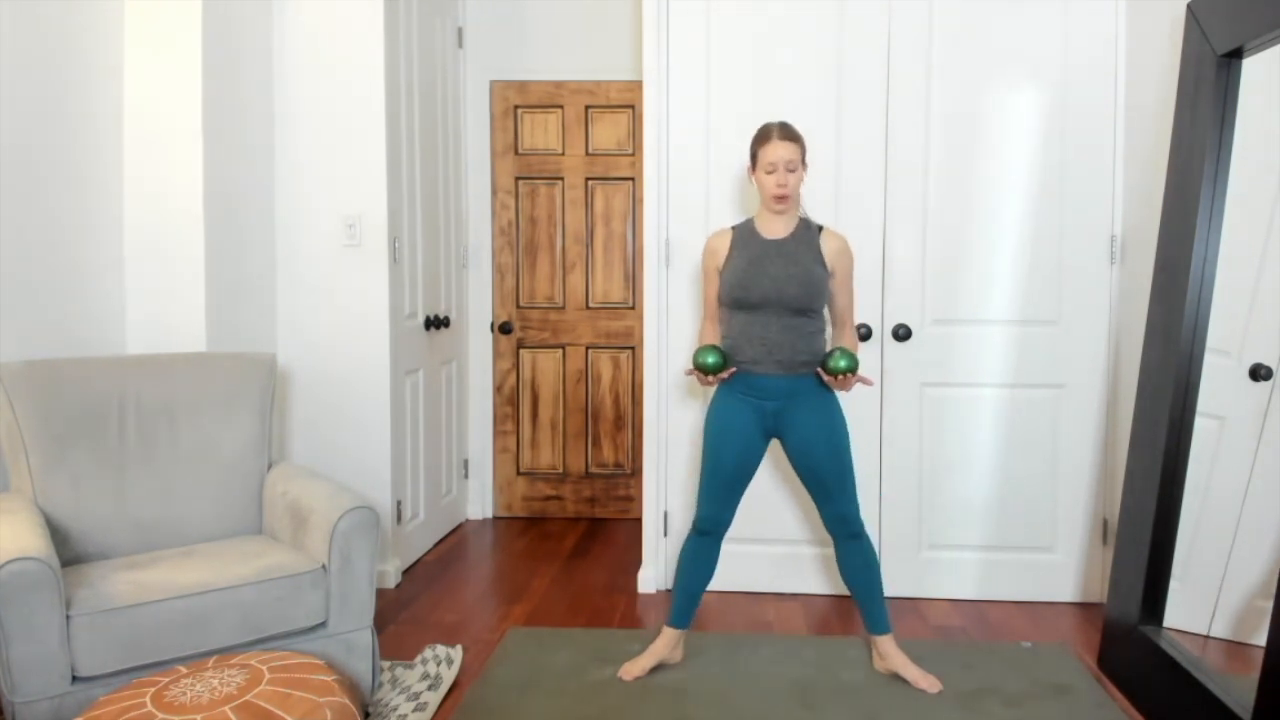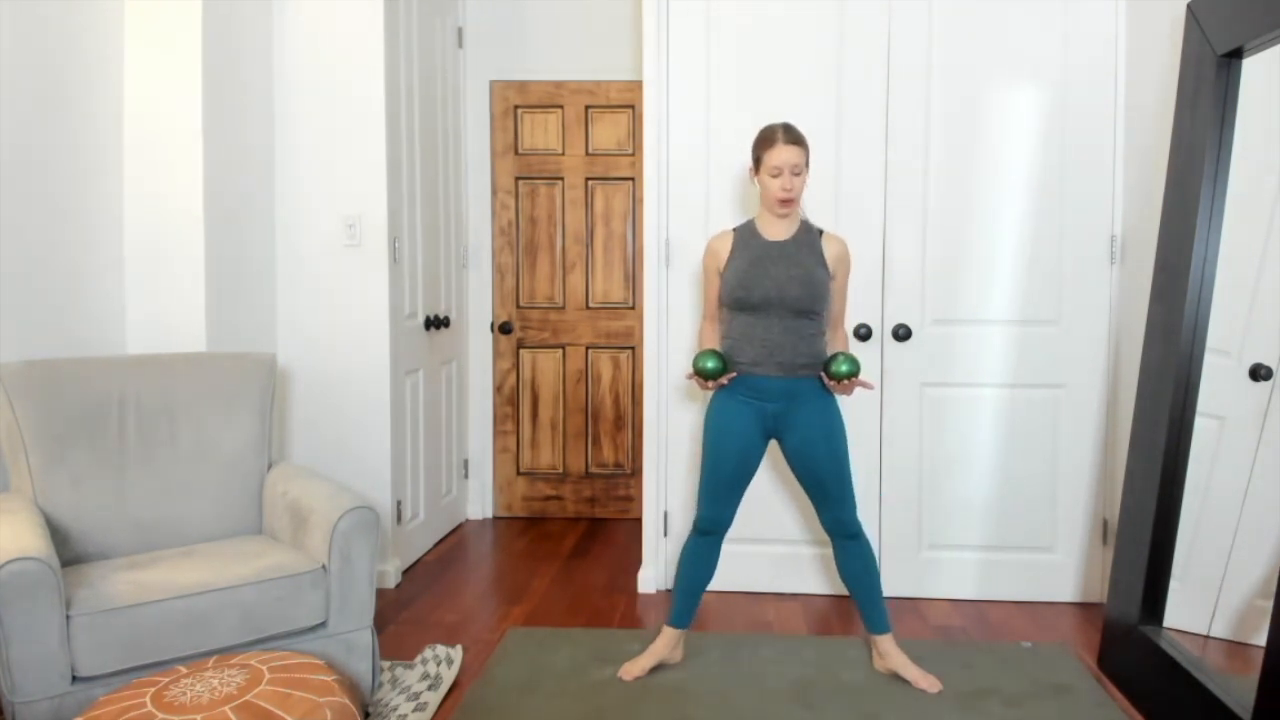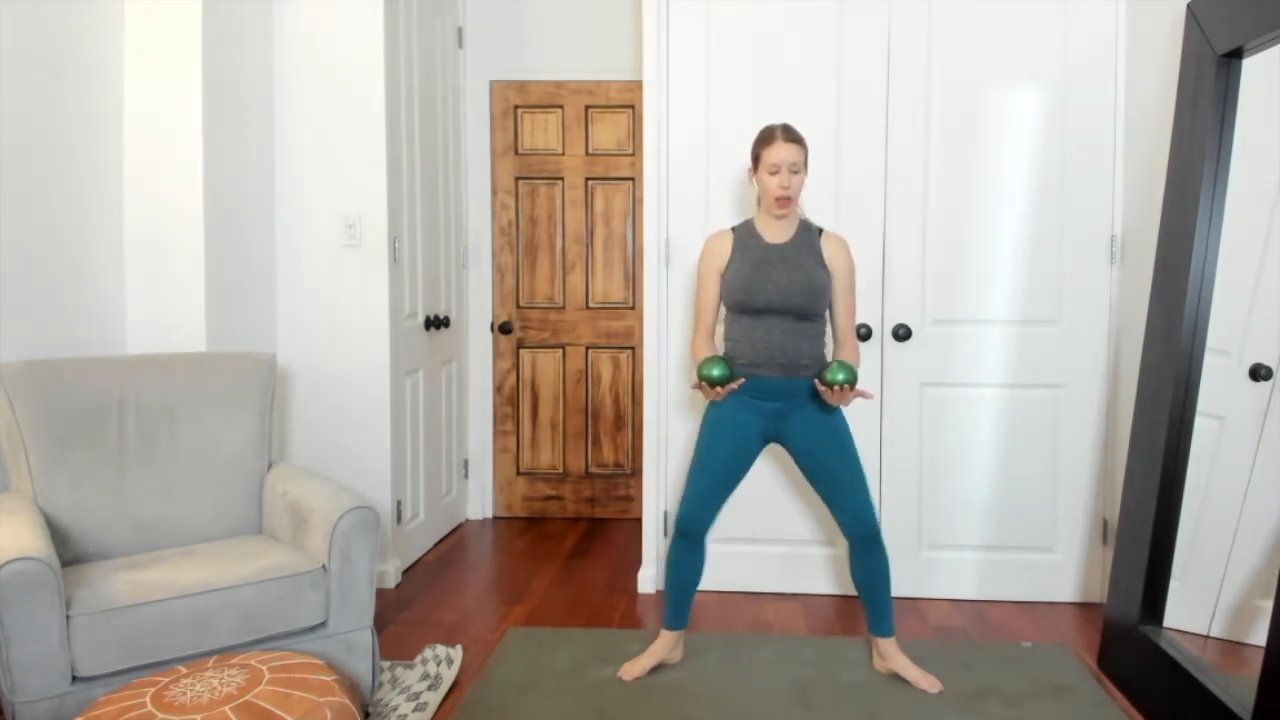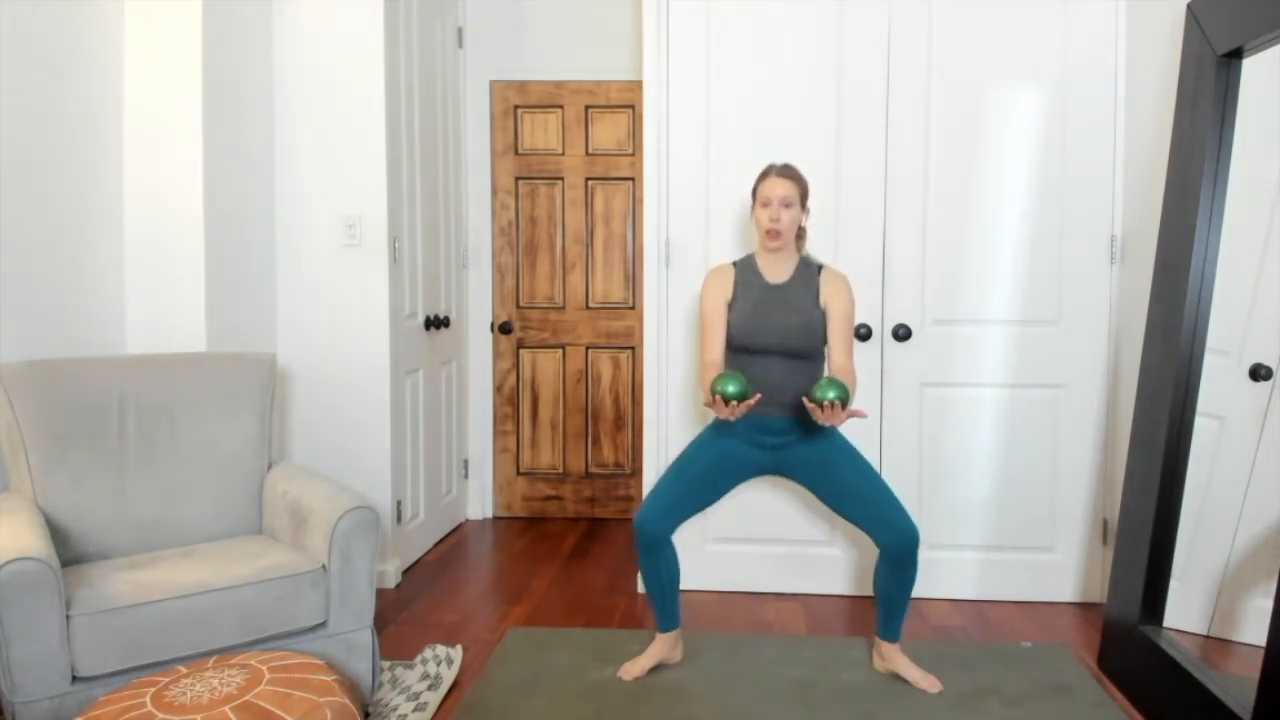
dt=0.3s
person 1, frame 1
left shoulder: (830, 245)
right shoulder: (722, 244)
left elbow: (844, 325)
left wrist: (845, 368)
left hip: (808, 398)
right hip: (739, 397)
left knee: (846, 523)
right knee: (709, 522)
left ankle: (885, 647)
right ankle: (670, 640)
person 1, frame 2
left shoulder: (830, 249)
right shoulder: (724, 246)
left elbow: (834, 329)
left wrist: (843, 373)
left hip: (808, 400)
right hip: (738, 399)
left knee: (844, 525)
right knee: (709, 523)
left ankle: (885, 648)
right ankle: (670, 640)
person 1, frame 3
left shoulder: (831, 247)
right shoulder: (722, 245)
left elbow: (846, 336)
right elbow: (702, 332)
left wrist: (843, 381)
left hip: (808, 403)
right hip: (740, 401)
left knee: (862, 526)
right knee: (691, 520)
left ankle: (887, 648)
right ankle: (669, 640)
person 1, frame 4
left shoulder: (831, 284)
right shoulder: (723, 280)
left elbow: (842, 364)
right elbow: (712, 360)
left wrist: (836, 404)
right wrist: (718, 399)
left hip: (809, 435)
right hip: (737, 433)
left knee: (901, 536)
right knee: (649, 524)
left ankle: (888, 649)
right ankle: (667, 640)
